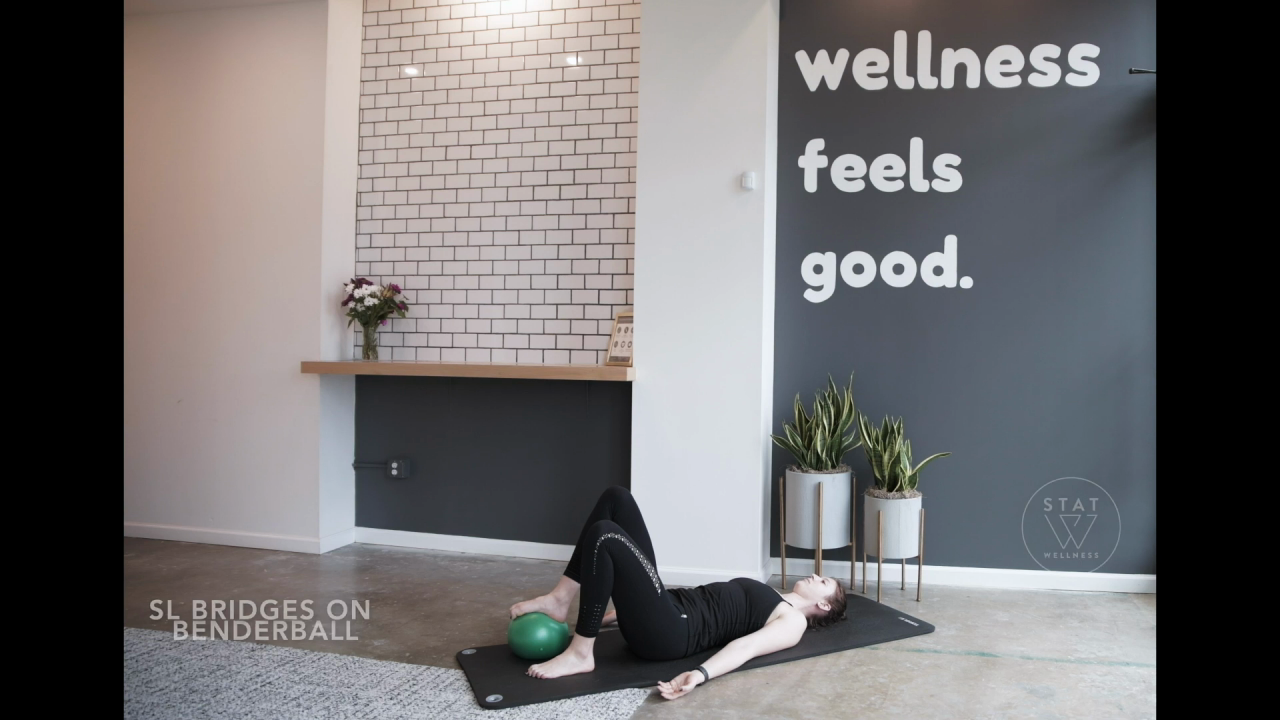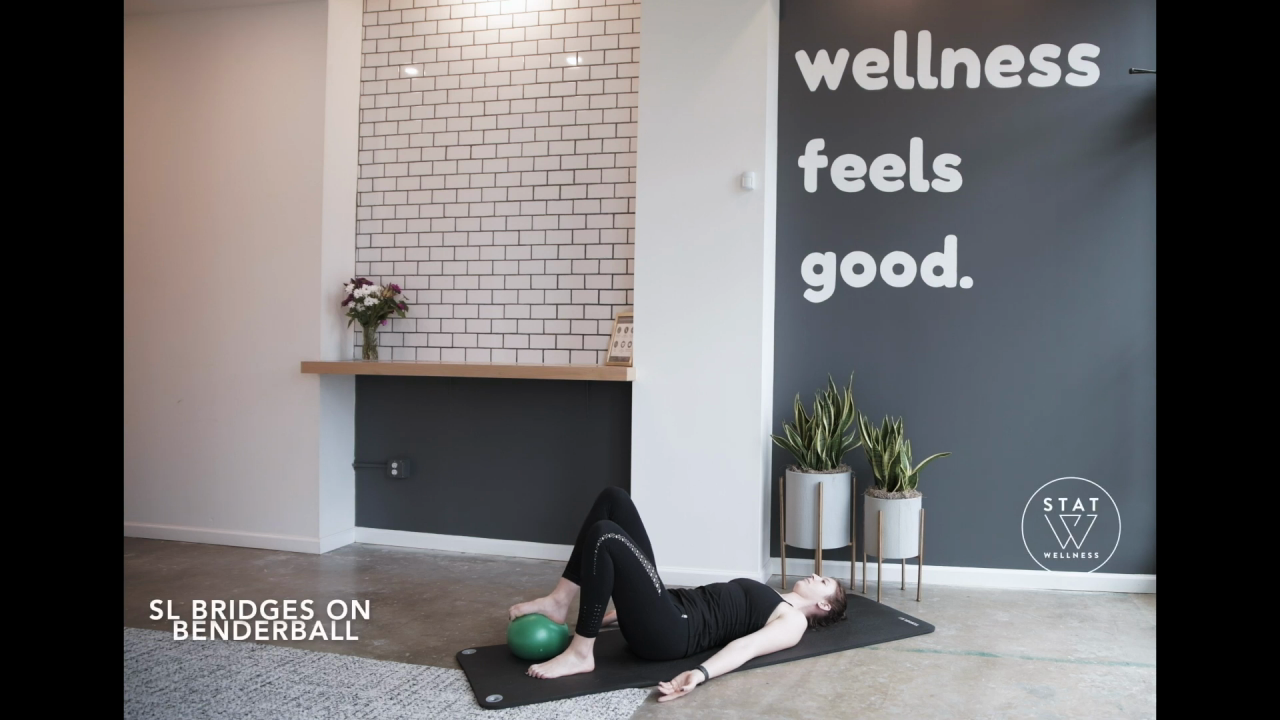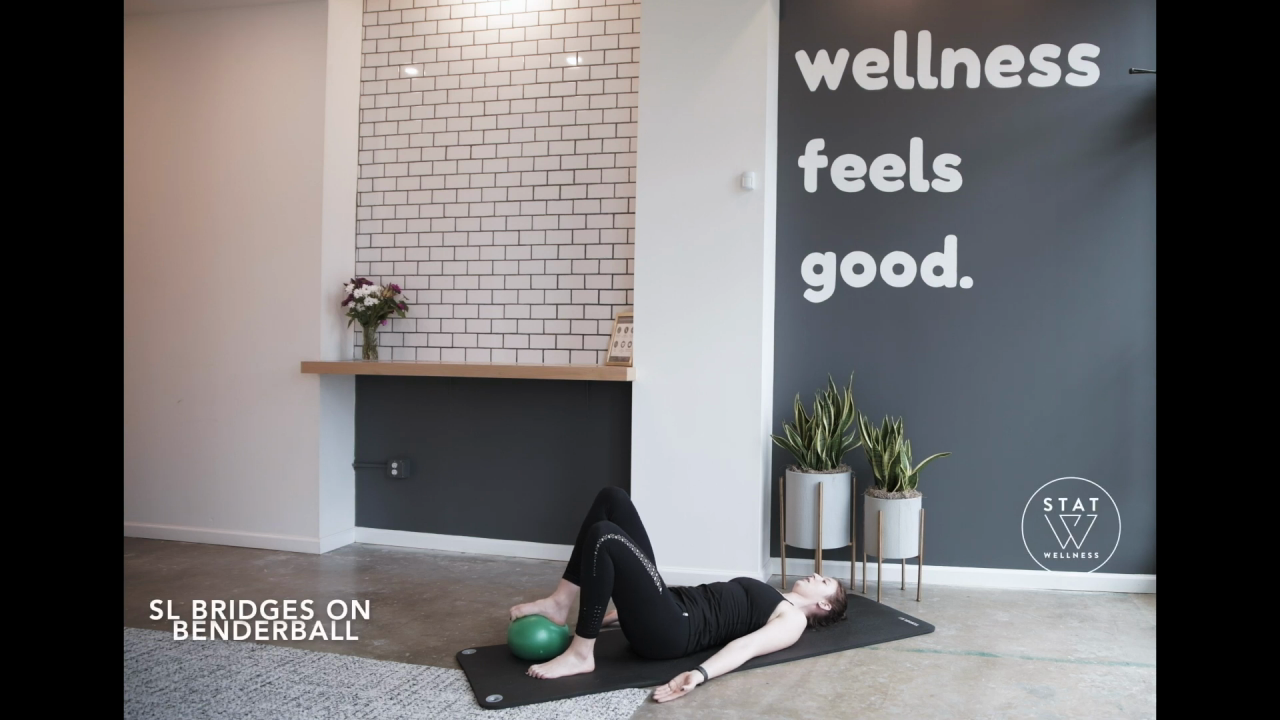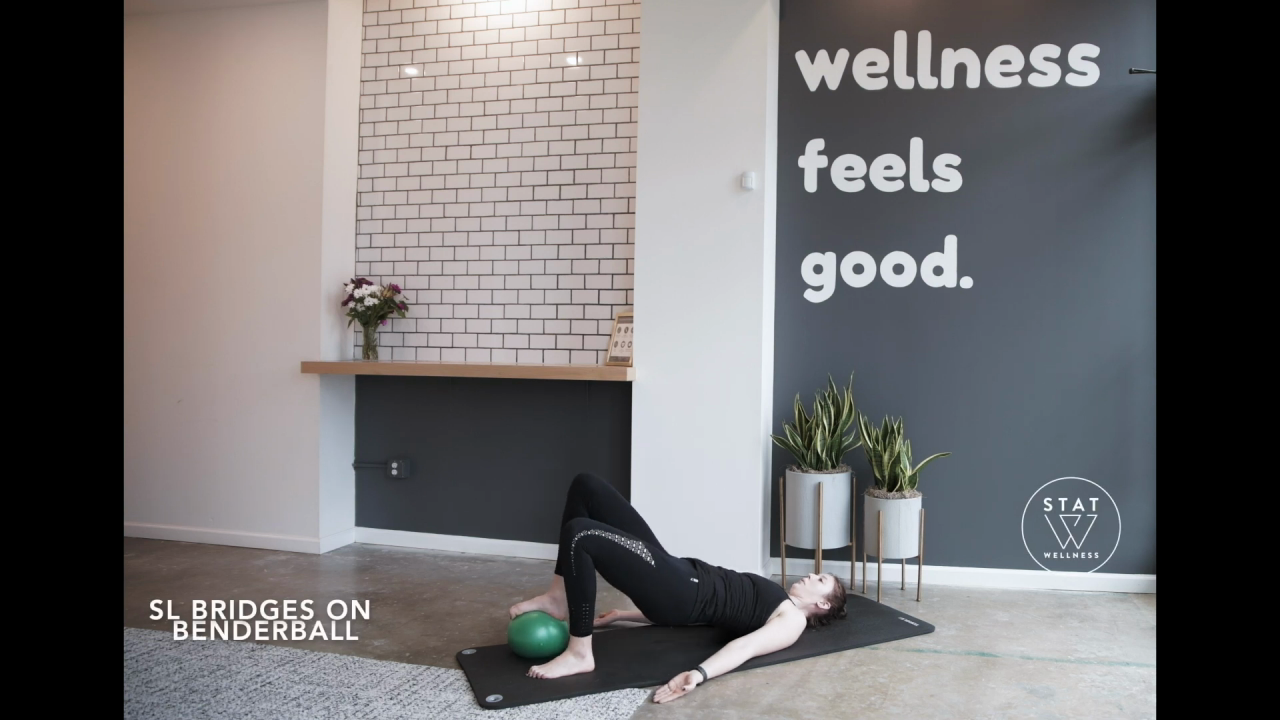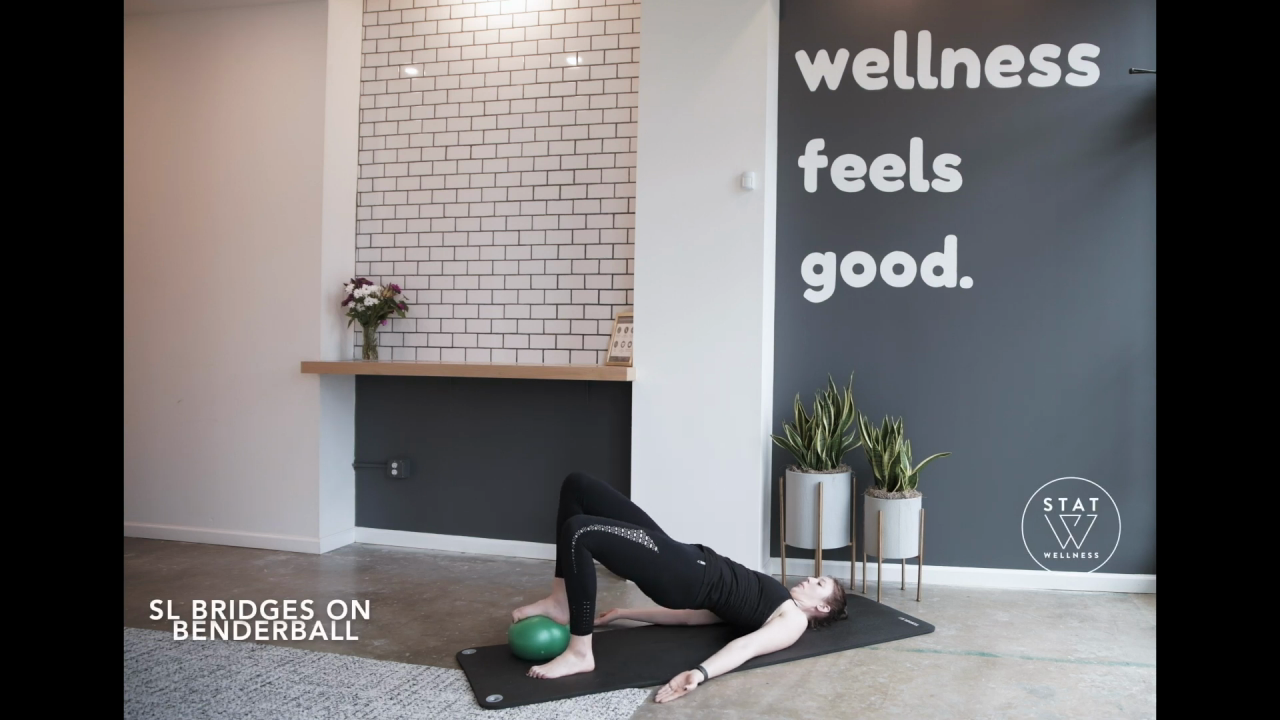
dt=0.5s
person 1, frame 1
left shoulder: (793, 621)
right shoulder: (769, 601)
left elbow: (746, 647)
left wrist: (698, 675)
right wrist: (620, 610)
left hip: (667, 632)
right hip: (668, 610)
left knee: (603, 535)
right knee: (616, 498)
left ankle: (579, 655)
right ankle: (559, 599)
person 1, frame 2
left shoulder: (794, 621)
right shoulder: (766, 602)
left elbow: (746, 647)
left wrist: (699, 674)
right wrist: (617, 611)
left hip: (668, 632)
right hip: (665, 612)
left knee: (603, 534)
right knee: (613, 499)
left ankle: (580, 655)
right ankle: (558, 601)
person 1, frame 3
left shoulder: (793, 619)
right shoulder: (769, 602)
left elbow: (745, 647)
left wrist: (698, 675)
right wrist: (621, 610)
left hip: (669, 629)
right hip: (668, 608)
left knee: (603, 536)
right knee: (612, 498)
left ankle: (580, 655)
right ankle: (559, 603)
person 1, frame 4
left shoulder: (793, 620)
right shoulder: (770, 603)
left elbow: (746, 647)
left wrist: (698, 674)
right wrist: (623, 614)
left hip: (678, 590)
right hip: (673, 578)
left knee: (579, 535)
right knee: (585, 486)
left ankle: (580, 654)
right ankle: (558, 598)
person 1, frame 5
left shoulder: (793, 620)
right shoulder: (771, 603)
left elbow: (747, 647)
left wrist: (699, 674)
right wrist: (621, 614)
left hip: (685, 574)
right hip: (678, 562)
left knee: (578, 532)
right knee: (577, 485)
left ankle: (580, 654)
right ankle: (561, 602)
